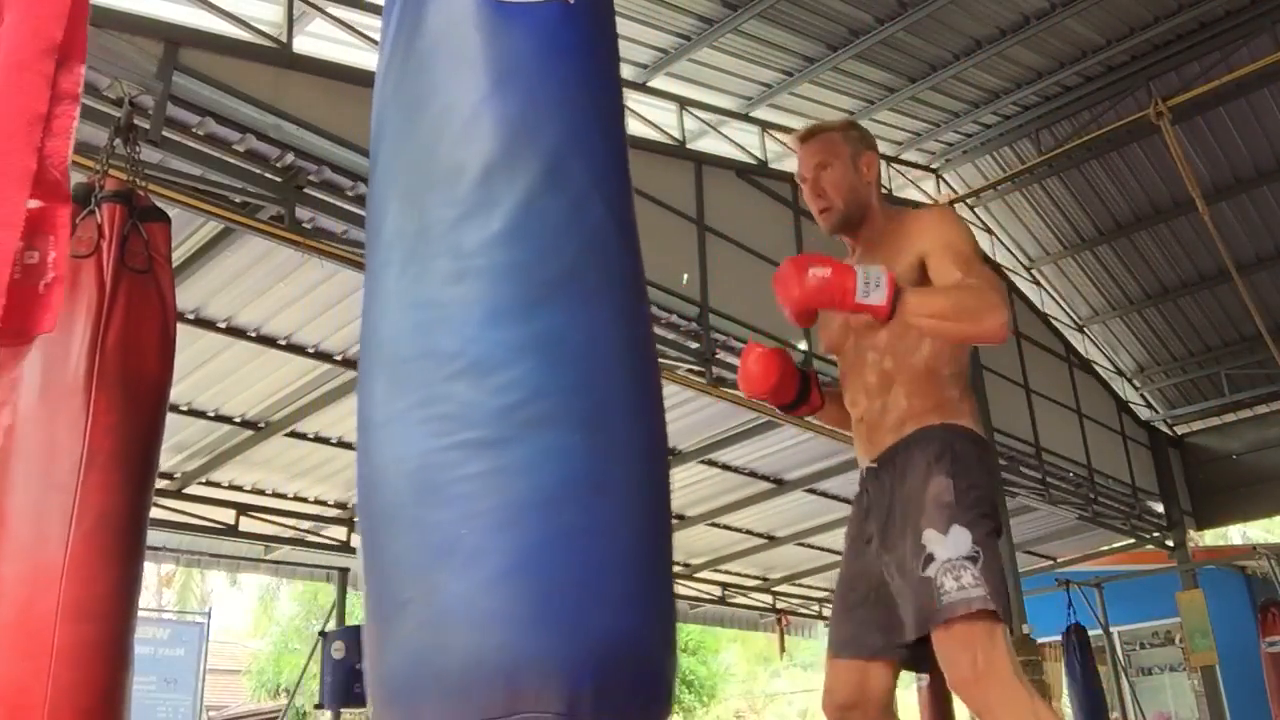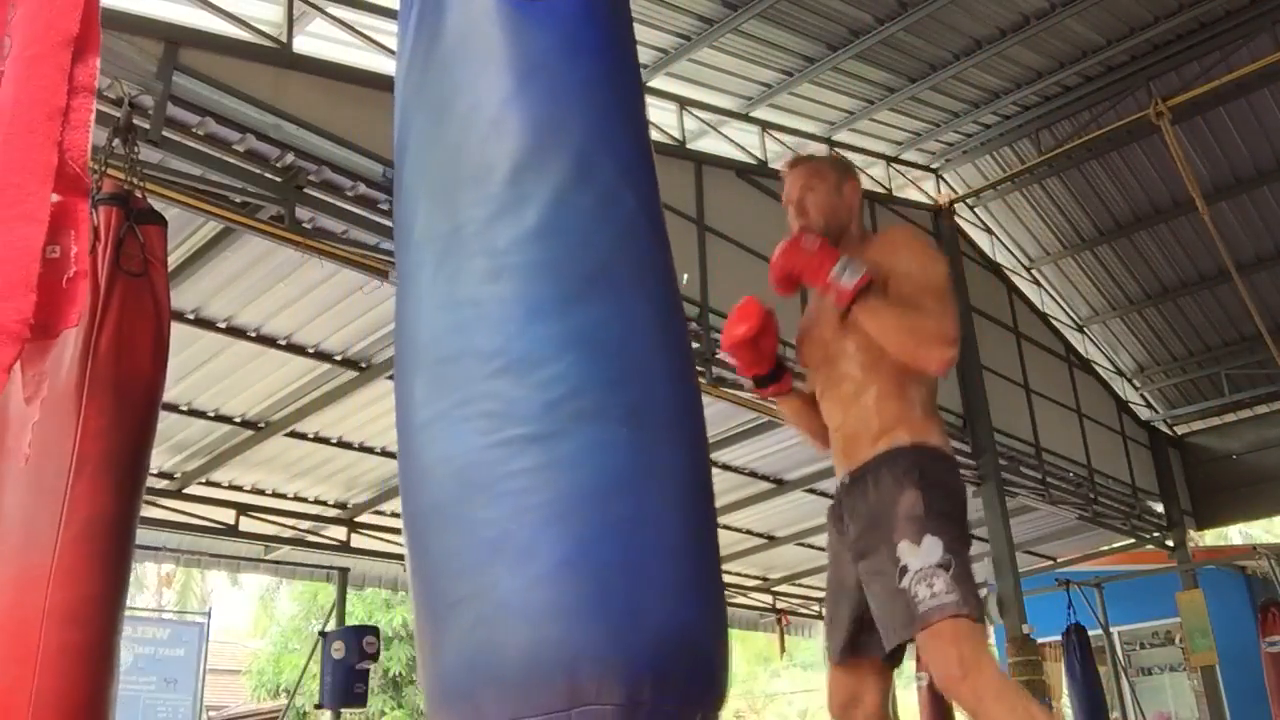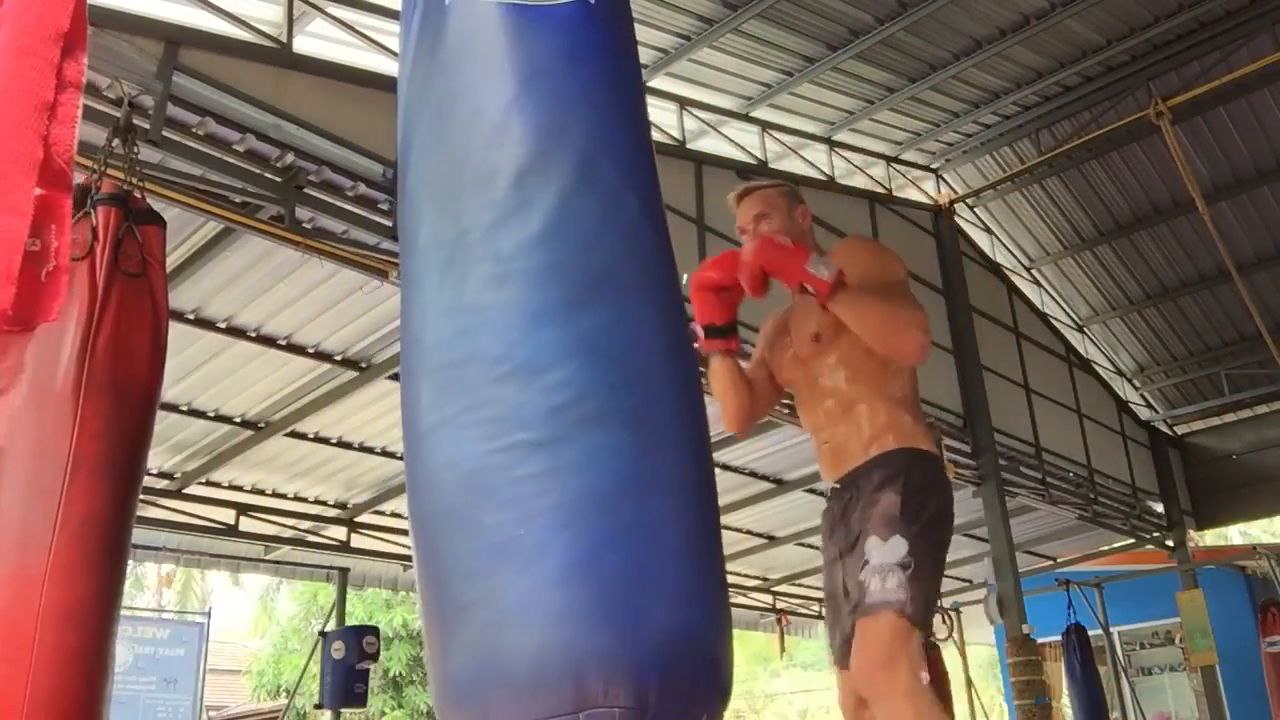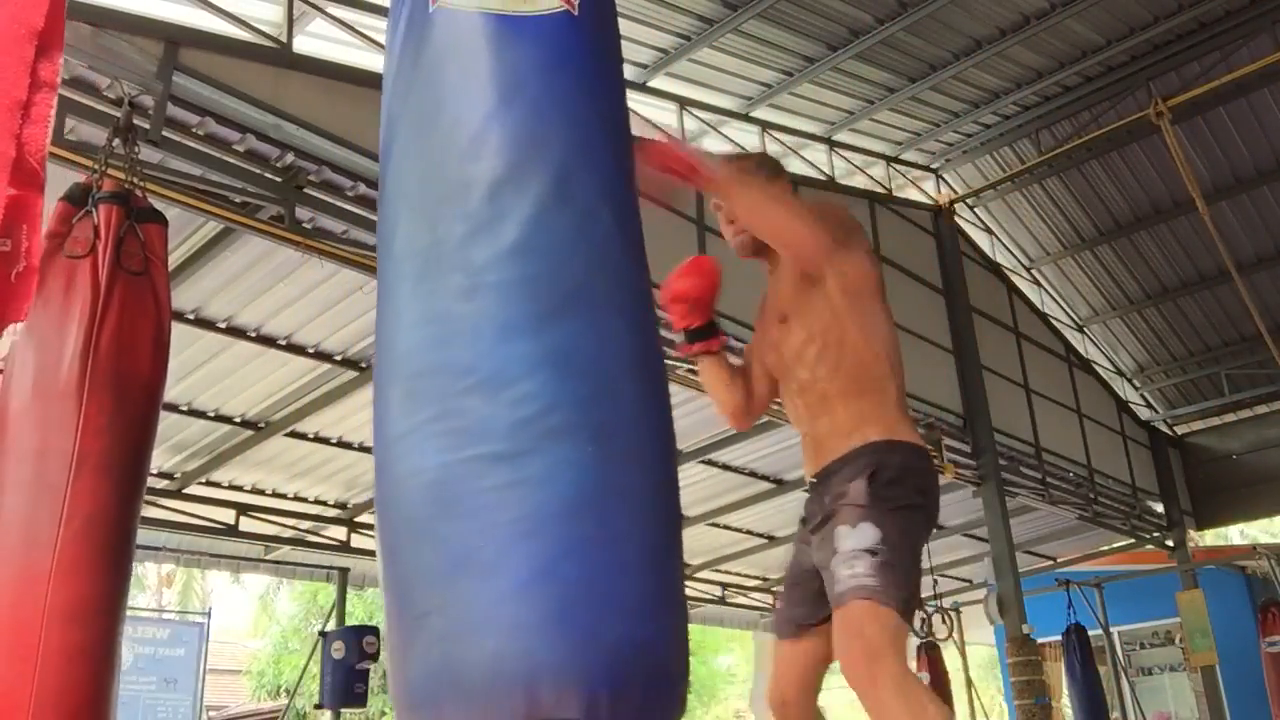
dt=0.3s
person 1, frame 1
left shoulder: (929, 229)
right shoulder: (831, 291)
left elbow: (991, 316)
left wrist: (863, 290)
right wrist: (801, 395)
left hip: (939, 463)
right hip: (878, 491)
left knee: (977, 671)
person 1, frame 2
left shoulder: (900, 248)
right shoulder: (820, 308)
left elbow: (936, 350)
left wrist: (840, 278)
right wrist: (765, 369)
left hip: (915, 482)
right hip: (855, 504)
left knee: (962, 671)
person 1, frame 3
left shoulder: (857, 257)
right shoulder: (778, 331)
left elbow: (912, 342)
right elbow: (739, 417)
left wrist: (812, 275)
right wrist: (717, 326)
left hip: (896, 480)
right hip: (845, 504)
left knee: (884, 666)
person 1, frame 4
left shoulder: (826, 225)
right shoulder: (773, 305)
left elbow: (815, 239)
right elbow: (741, 410)
left wrist: (704, 167)
right wrist: (697, 329)
left hip: (885, 472)
right hip: (830, 492)
left knee: (870, 655)
